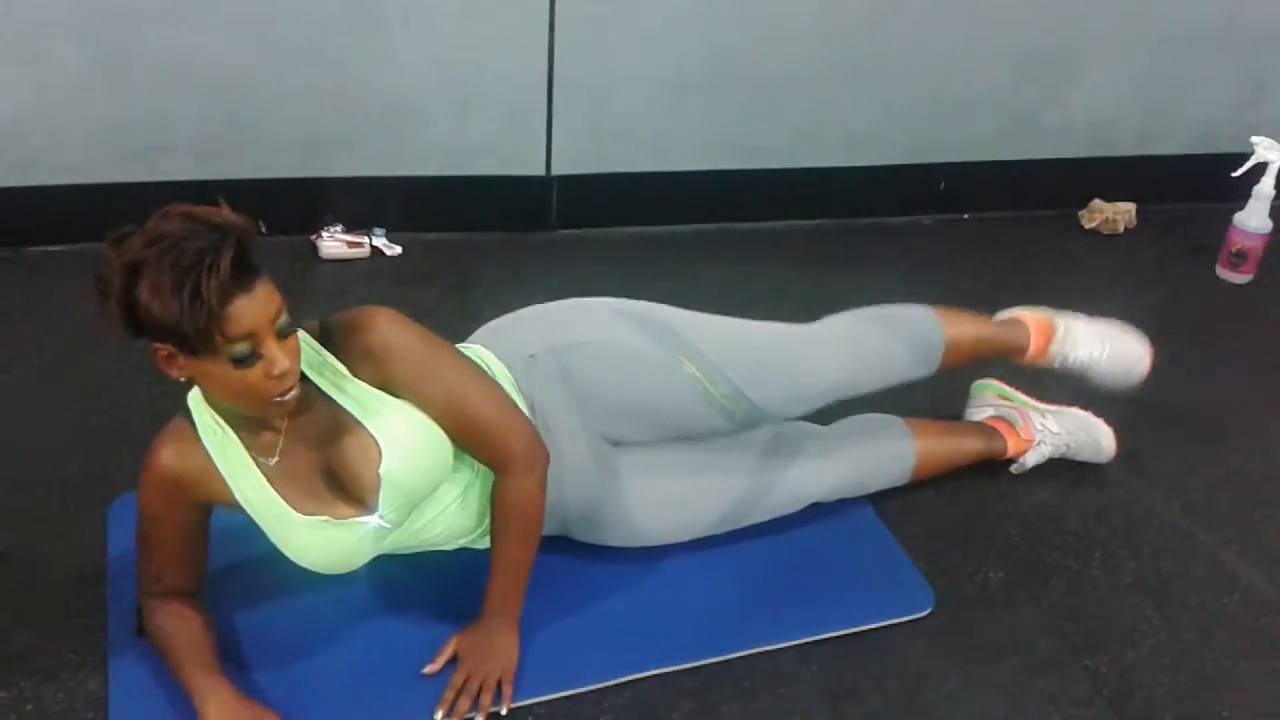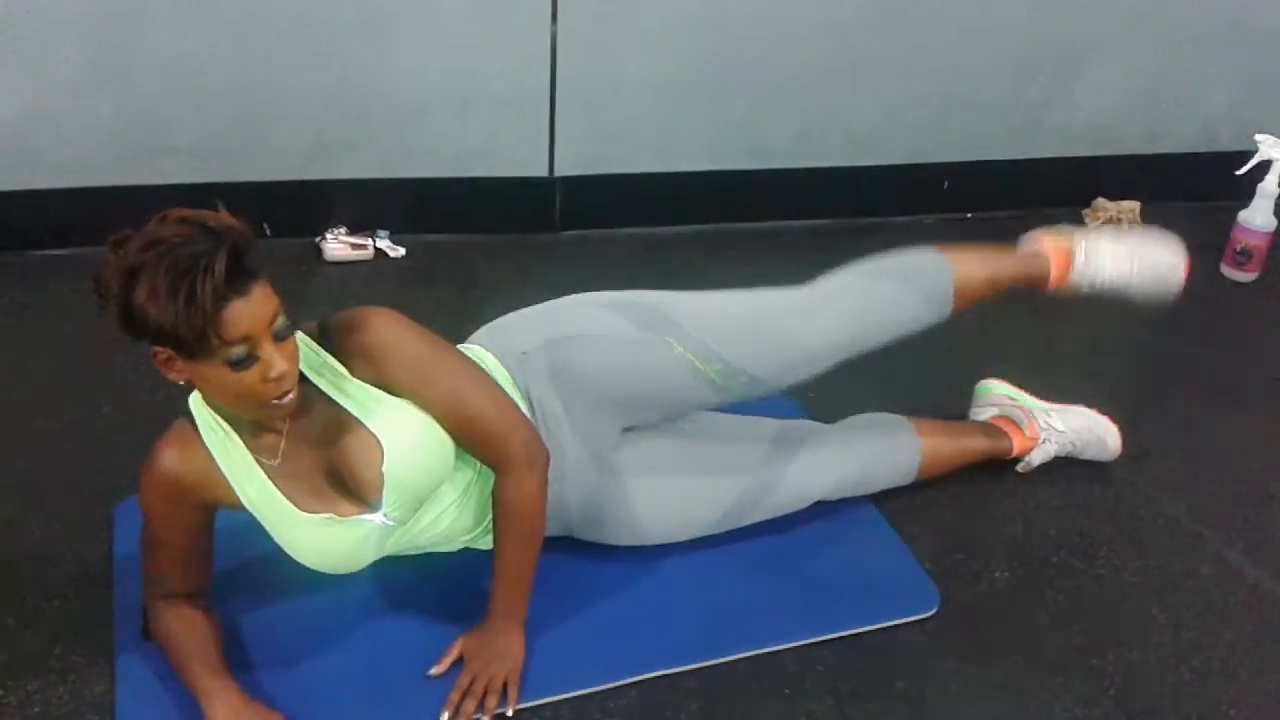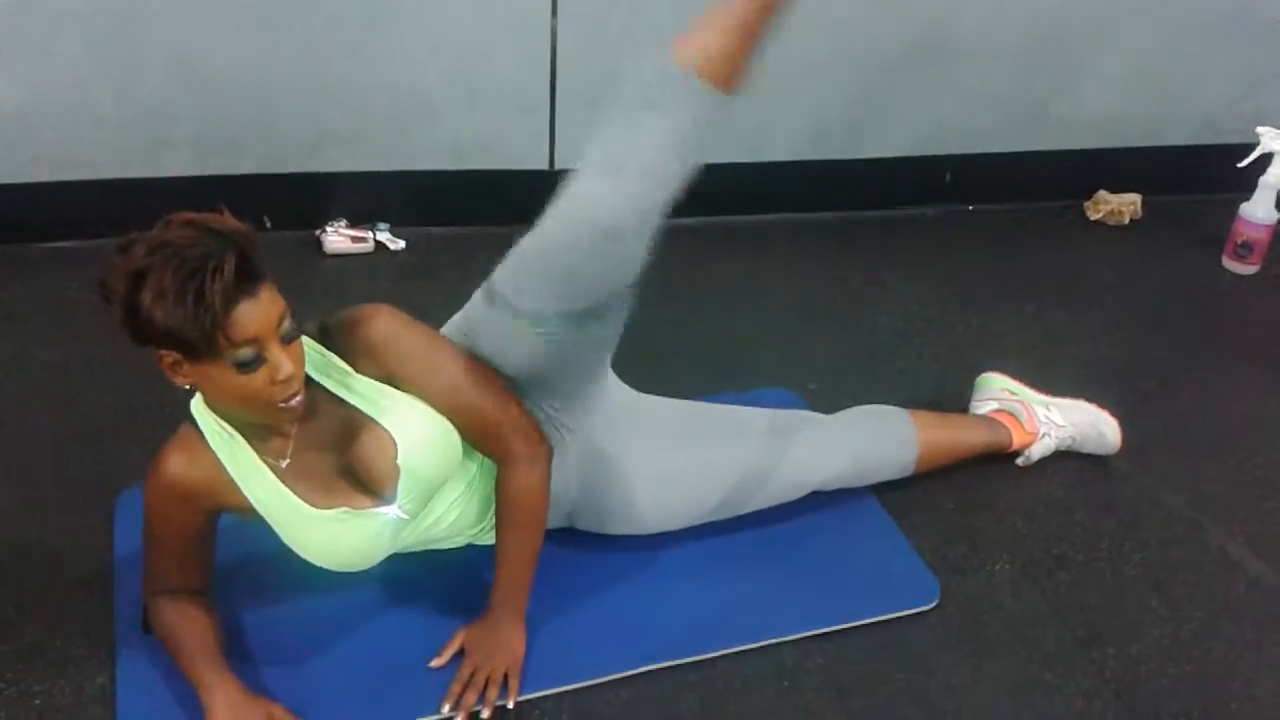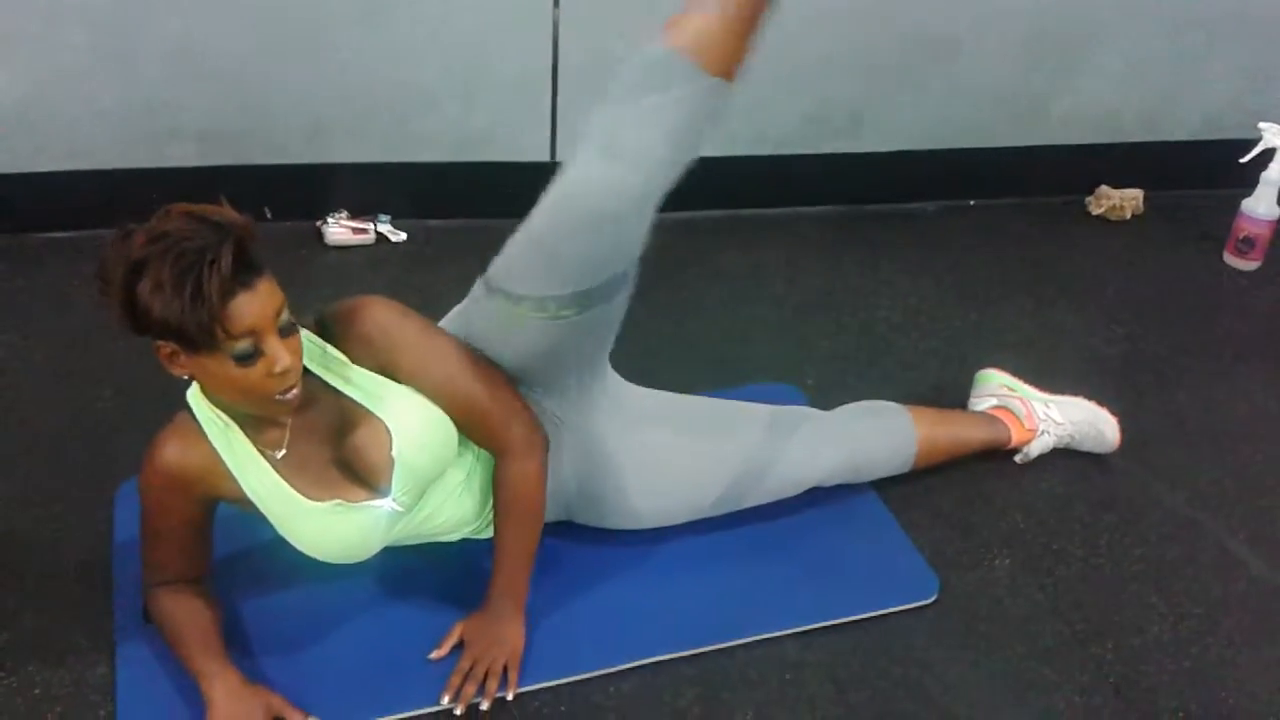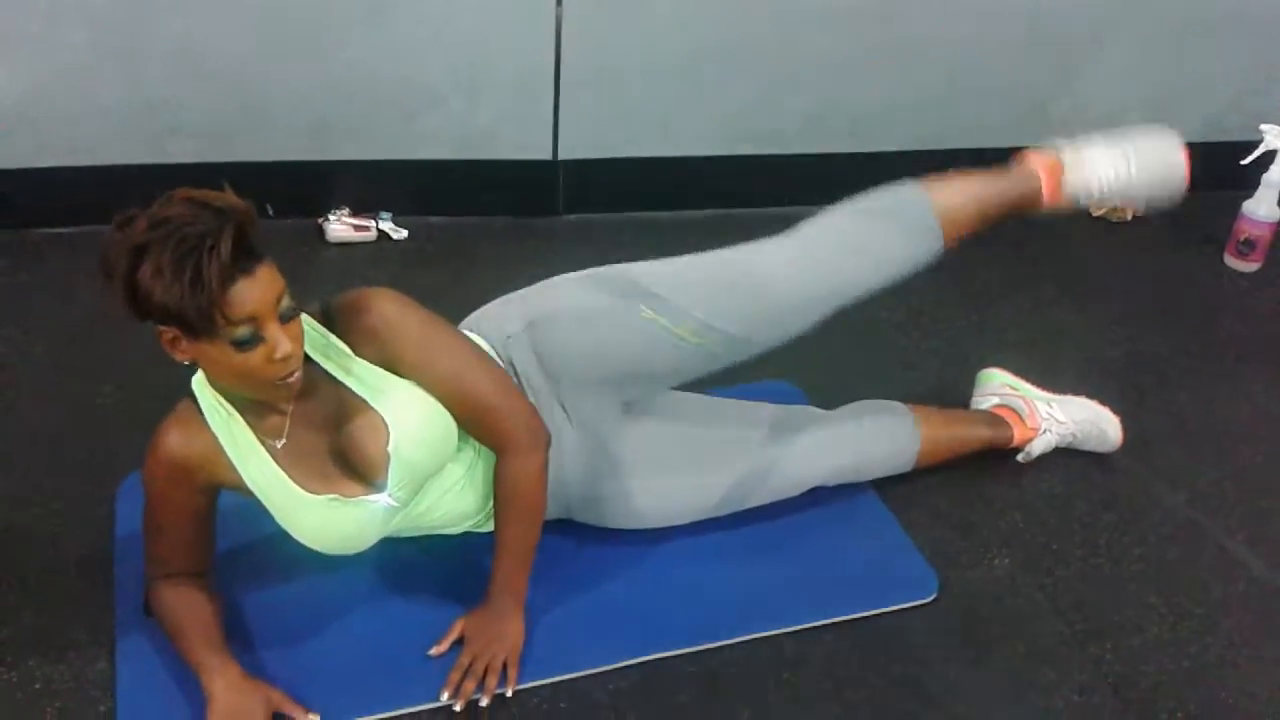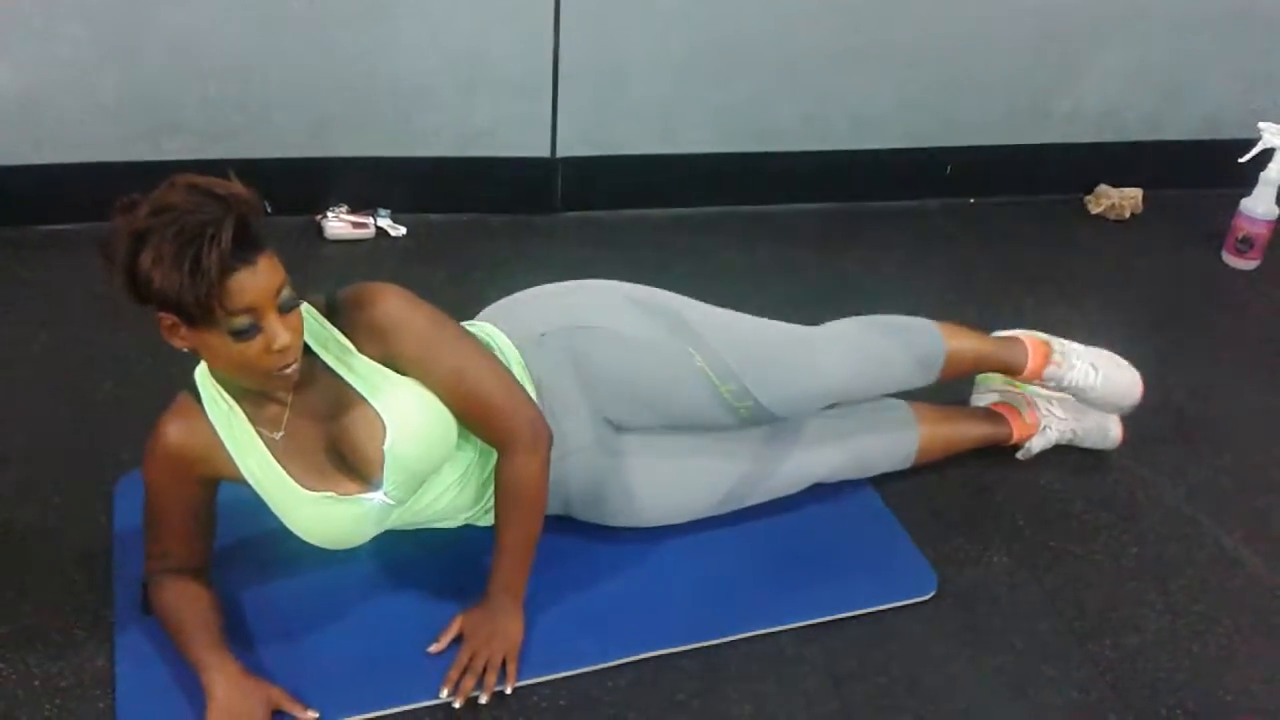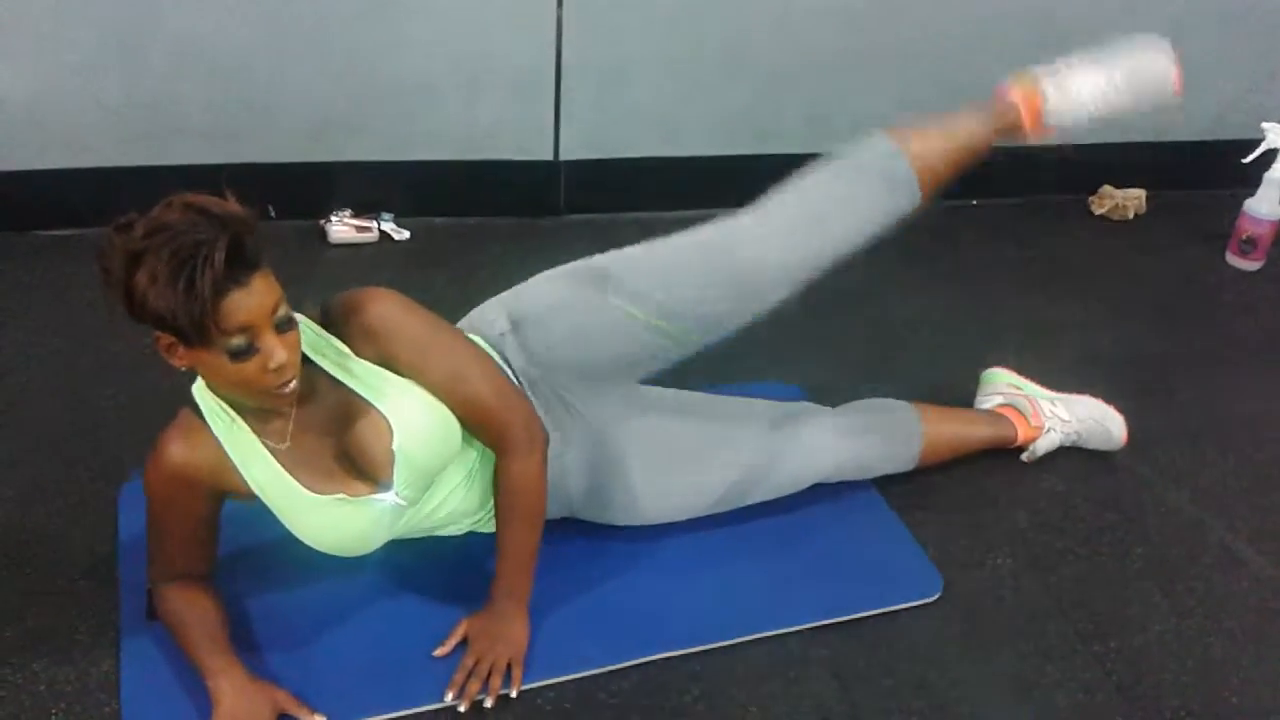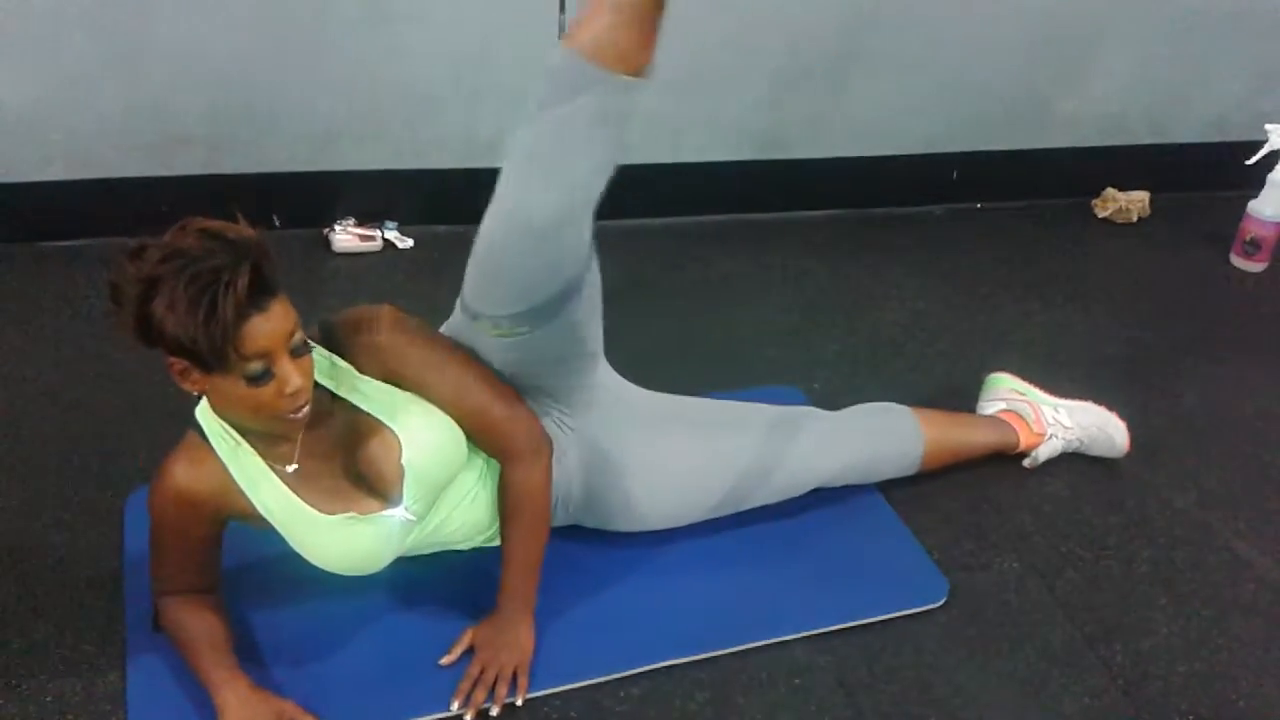
dt=0.4s
person 1, frame 1
left shoulder: (368, 343)
right shoulder: (181, 469)
left elbow: (523, 456)
right elbow: (169, 595)
left wrist: (499, 622)
left hip: (555, 382)
right hip: (561, 508)
left knee: (816, 366)
right knee: (801, 467)
left ankle: (1022, 341)
right ankle: (1003, 431)
person 1, frame 2
left shoulder: (364, 338)
right shoulder: (181, 473)
left elbow: (519, 456)
right elbow: (176, 602)
left wrist: (505, 625)
left hip: (551, 390)
right hip: (556, 513)
left knee: (801, 330)
right knee: (800, 464)
left ankle: (1047, 258)
right ankle: (999, 431)
person 1, frame 3
left shoulder: (368, 341)
right shoulder: (189, 475)
left elbow: (523, 452)
right elbow: (173, 595)
left wrist: (507, 617)
left hip: (542, 407)
right hip: (533, 485)
right knee: (805, 457)
right ankle: (1004, 422)
person 1, frame 4
left shoulder: (363, 332)
right shoulder: (185, 464)
left elbow: (521, 441)
right elbow: (173, 582)
left wrist: (506, 607)
left hip: (539, 396)
right hip: (546, 492)
right ankle: (1005, 420)
person 1, frame 5
left shoulder: (369, 324)
right shoulder: (188, 451)
left elbow: (522, 433)
right elbow: (175, 577)
left wrist: (505, 605)
left hip: (553, 361)
right hip: (558, 485)
left knee: (798, 277)
right knee: (808, 448)
left ankle: (1039, 181)
right ankle: (1011, 416)
person 1, frame 6
left shoulder: (372, 318)
right shoulder: (188, 444)
left elbow: (521, 431)
right elbow: (174, 571)
left wrist: (505, 603)
left hip: (561, 366)
right hip: (564, 484)
left knee: (819, 372)
right knee: (802, 450)
left ankle: (1021, 359)
right ankle: (1006, 418)
person 1, frame 7
left shoulder: (367, 325)
right shoulder: (189, 461)
left elbow: (518, 435)
right elbow: (179, 581)
left wrist: (511, 607)
left hip: (544, 366)
right hip: (561, 490)
left knee: (763, 258)
right knee: (806, 449)
left ankle: (1018, 108)
right ankle: (1012, 418)
person 1, frame 8
left shoulder: (371, 347)
right shoulder: (195, 483)
left elbow: (524, 448)
right elbow: (182, 595)
left wrist: (515, 614)
left hip: (546, 408)
right hip: (560, 495)
right ankle: (1012, 425)
